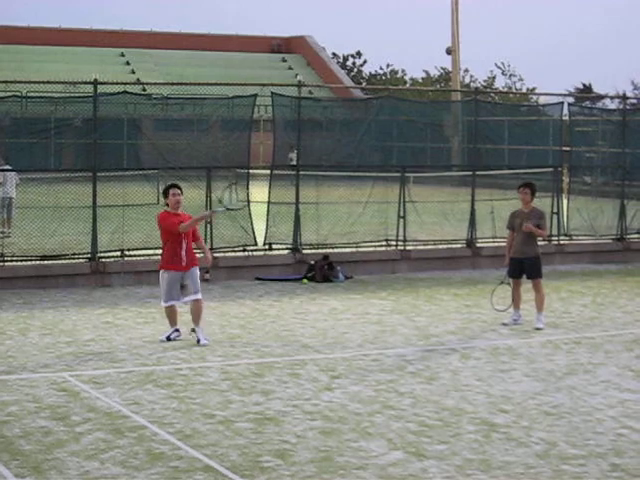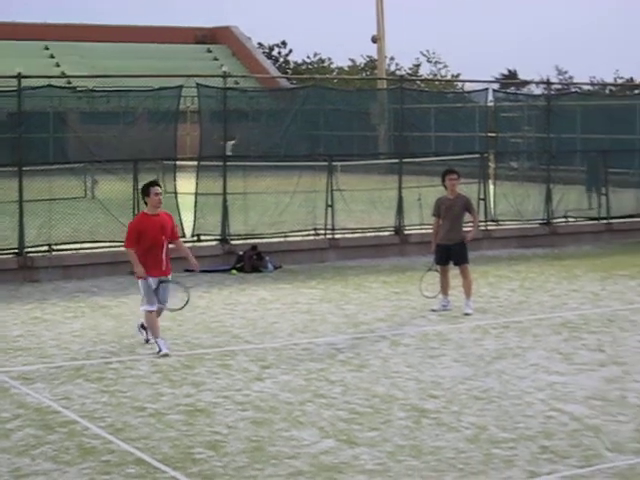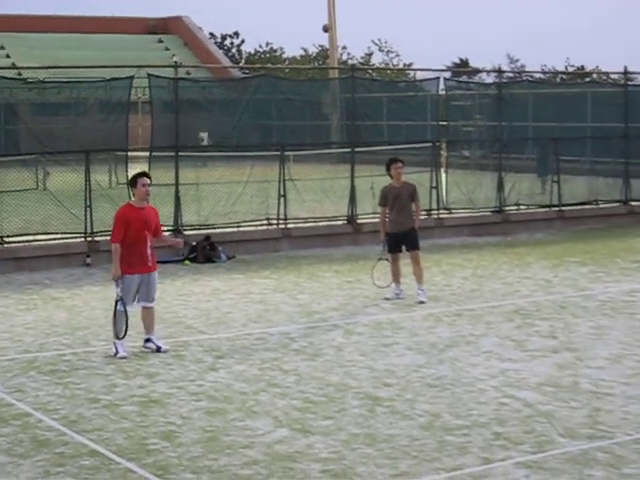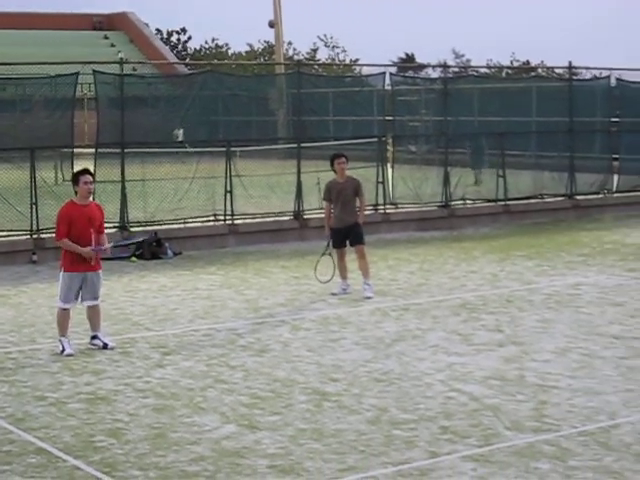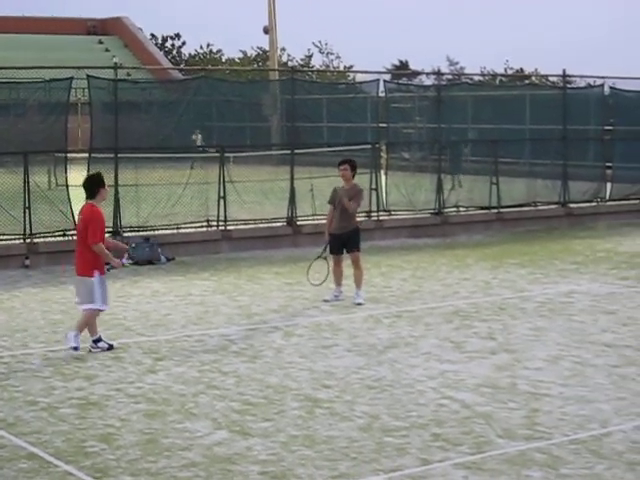
dt=1s
person 1, frame 1
left shoulder: (189, 217)
right shoulder: (163, 217)
left elbow: (197, 238)
right elbow: (181, 228)
left wrist: (206, 252)
right wrist: (200, 218)
left hip: (190, 265)
right hip: (170, 267)
left knee: (196, 298)
right knee: (168, 302)
left ankle: (197, 329)
right ankle: (174, 330)
person 1, frame 2
left shoulder: (168, 217)
right shoulder: (138, 222)
left elbow: (176, 240)
right elbow: (129, 247)
left wrist: (191, 258)
right wrist: (137, 266)
left hip: (164, 270)
right hip: (147, 273)
left knee: (160, 307)
right knee: (151, 308)
left ankle: (145, 326)
right ankle: (159, 343)
person 1, frame 3
left shoulder: (153, 212)
right shoulder: (123, 213)
left elbow: (157, 235)
right elbow: (116, 242)
left wrist: (174, 241)
right wrist: (116, 266)
left hip: (149, 267)
right hip: (128, 270)
left knee: (148, 304)
right knee: (122, 306)
left ankle: (149, 339)
right ankle: (118, 343)
person 1, frame 4
left shoulder: (98, 209)
right shoulder: (66, 210)
right elbow: (61, 239)
left wrist: (105, 247)
right wrist: (82, 250)
left hip: (94, 265)
right hip: (71, 267)
left knee: (94, 302)
right knee: (65, 305)
left ankle: (96, 336)
right ankle: (63, 340)
person 1, frame 5
left shoulder: (86, 210)
right shoulder: (94, 213)
right elbow: (95, 244)
left wrist: (116, 244)
right wrist: (112, 260)
left hip: (84, 266)
right hip: (91, 268)
left knee: (92, 304)
right knee: (97, 306)
left ankle: (95, 340)
right ankle: (75, 334)
person 2, frame 1
left shoulder: (539, 214)
right shoulder: (514, 215)
left elbow: (544, 234)
right elbow: (510, 236)
left wrist: (533, 229)
right wrist: (507, 255)
left hip: (532, 255)
right hip: (516, 255)
left knee: (537, 285)
right knee: (516, 284)
left ankle: (540, 317)
right ankle: (516, 315)
person 2, frame 2
left shoulder: (464, 200)
right shoulder: (440, 201)
left elbow: (475, 216)
right elbow: (436, 223)
left wrist: (473, 232)
right wrist: (433, 242)
left hip: (458, 241)
right hip: (442, 242)
left knee: (464, 271)
right knee: (443, 271)
left ankle: (468, 303)
right ankle: (445, 301)
person 2, frame 3
left shoulder: (411, 187)
right shoulder: (385, 190)
left elbow: (417, 206)
right elbow: (383, 212)
left wrist: (417, 221)
right wrist: (382, 231)
left hip: (409, 229)
right hip: (392, 231)
left knee: (415, 258)
right knee: (394, 259)
left ankle: (421, 290)
right ankle: (398, 290)
person 2, frame 4
left shoulder: (355, 182)
right shoulder: (330, 185)
left elbow: (362, 201)
right elbow: (328, 206)
left wrist: (361, 217)
right wrist: (327, 226)
left hip: (353, 223)
right hip: (337, 225)
left knee: (361, 253)
right knee: (340, 255)
left ankle: (367, 285)
right ankle: (344, 285)
person 2, frame 5
left shoulder: (357, 190)
right shoulder: (335, 190)
left elbow: (352, 209)
right elbow: (331, 211)
left wrist: (344, 196)
right wrist: (327, 230)
left hip: (351, 230)
right hip: (335, 231)
left knee: (356, 260)
right knee: (336, 261)
left ankle: (358, 293)
right ankle: (337, 292)
